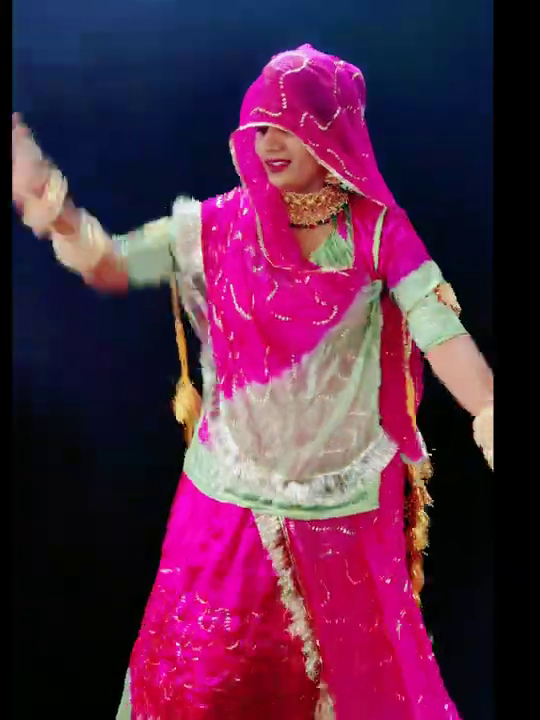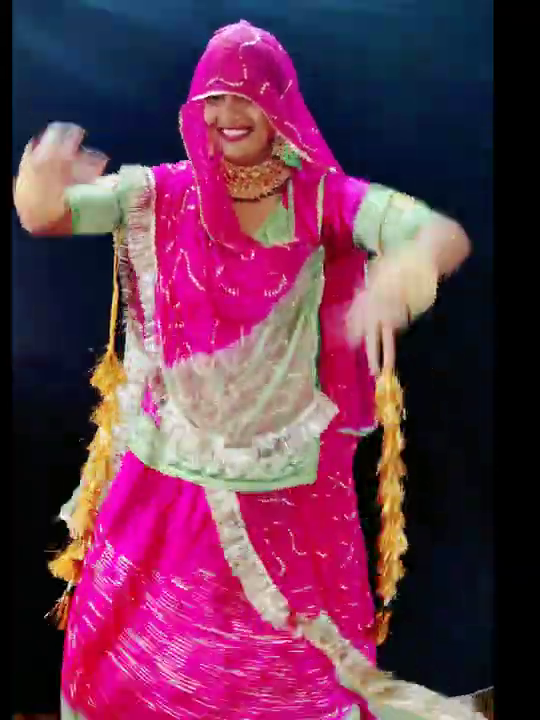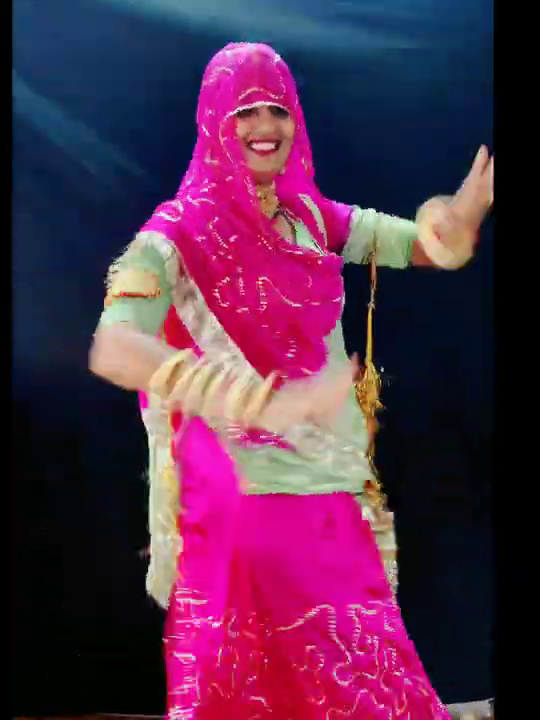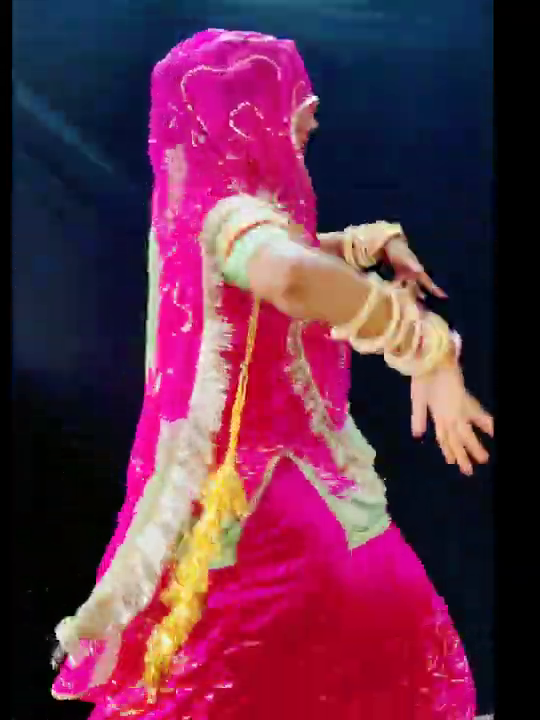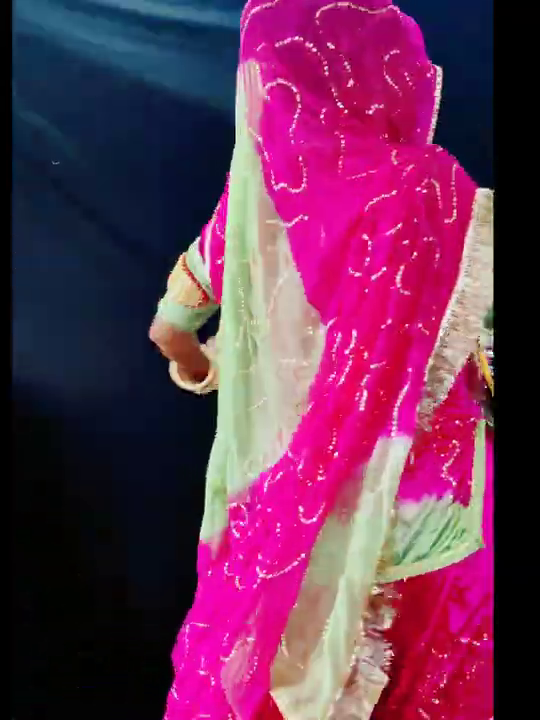
dt=1s
person 1, frame 1
left shoulder: (379, 228)
right shoulder: (219, 223)
left elbow: (444, 336)
right elbow: (111, 266)
left wrist: (492, 419)
right wrist: (48, 203)
left hip: (345, 492)
right hip: (231, 486)
left knee: (354, 652)
right knee: (200, 653)
person 1, frame 2
left shoulder: (327, 196)
right shoulder: (164, 190)
left elbow: (450, 238)
right elbow: (46, 218)
left wrist: (410, 267)
right wrist: (41, 185)
left hip: (290, 469)
right hip: (170, 461)
left knee: (296, 637)
right knee: (143, 637)
person 1, frame 3
left shoulder: (312, 216)
right shoulder: (174, 232)
left elbow: (426, 247)
right elbow: (111, 351)
left wrist: (455, 221)
right wrist: (245, 398)
left hip: (319, 486)
right hip: (245, 488)
left knee: (345, 662)
person 1, frame 4
left shoulder: (215, 207)
right shoulder: (233, 211)
left elbow: (288, 253)
right elbow: (289, 275)
left wrist: (379, 242)
right wrist: (429, 353)
left hip: (253, 493)
right hip: (276, 507)
person 1, frame 5
left shoulder: (257, 199)
right shoulder: (447, 203)
left elbow: (170, 327)
left wrist: (196, 368)
left hip: (292, 517)
right hip: (421, 517)
